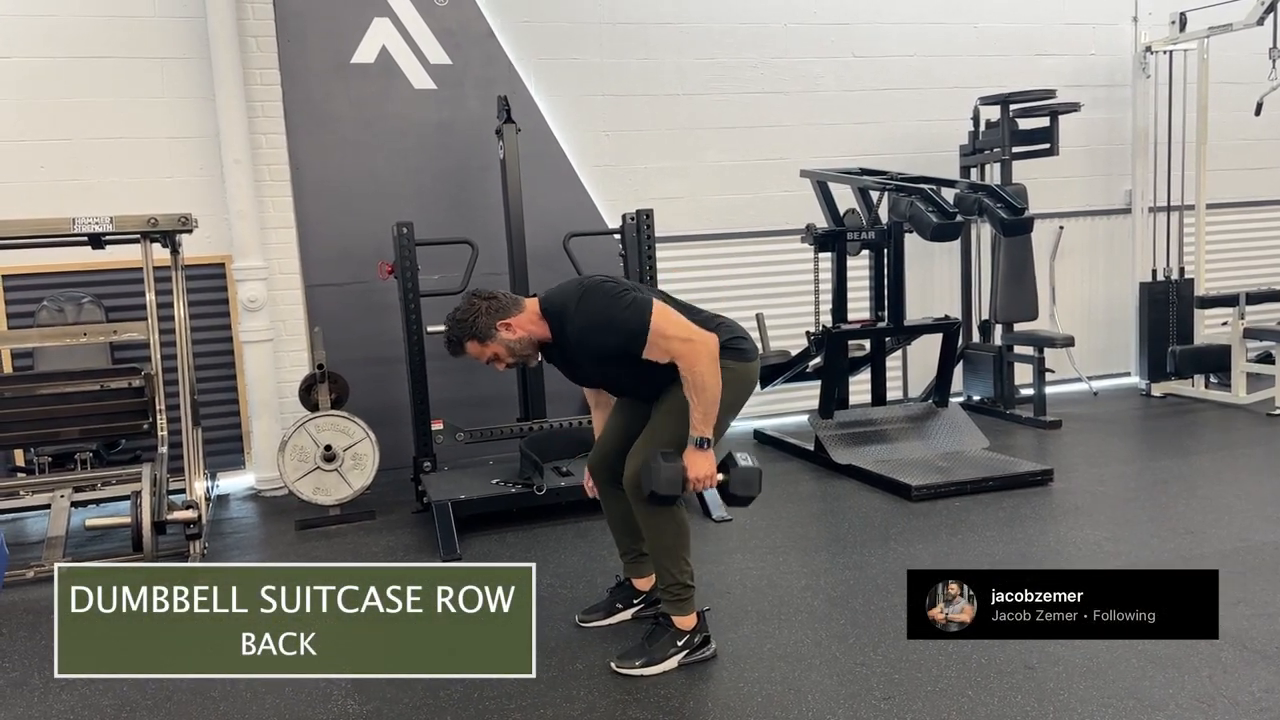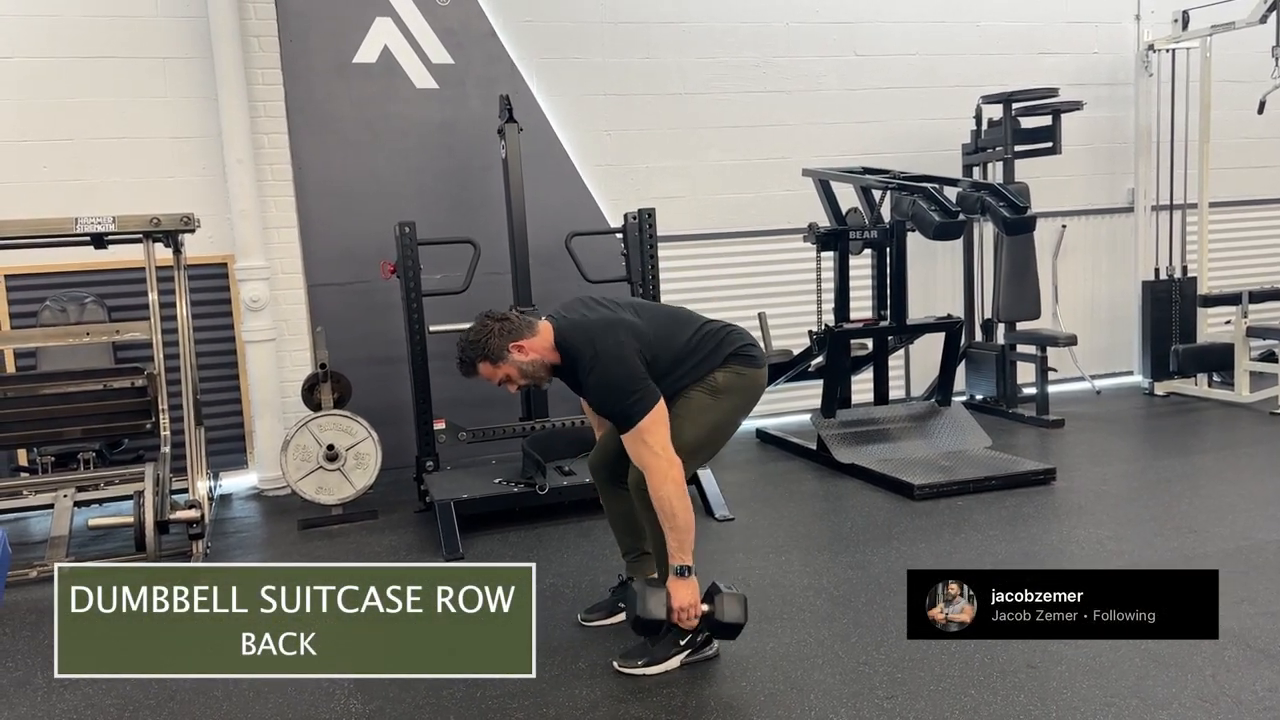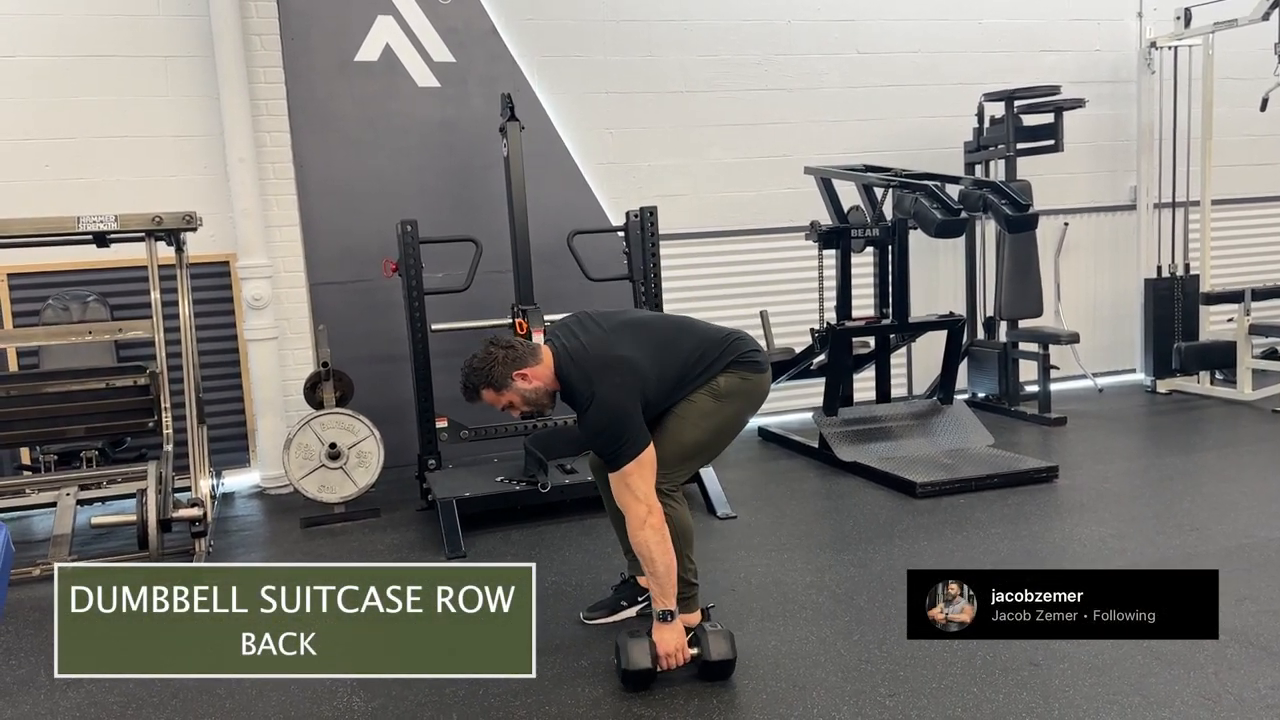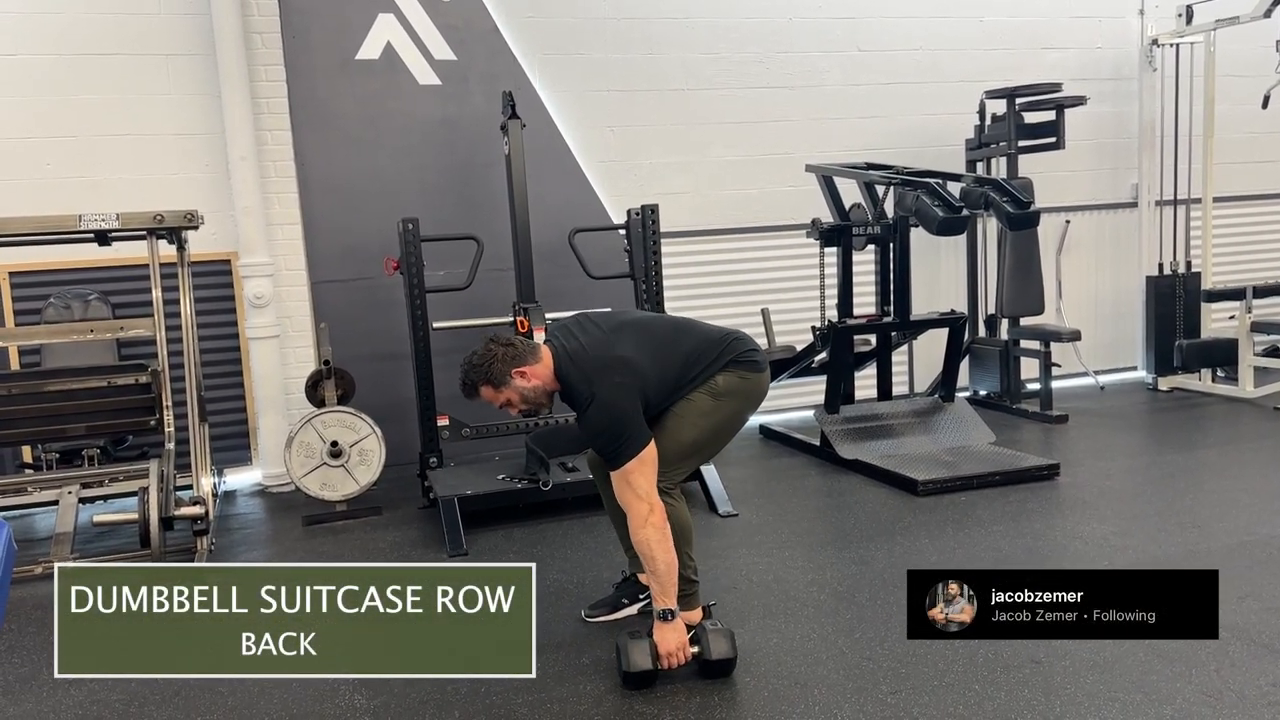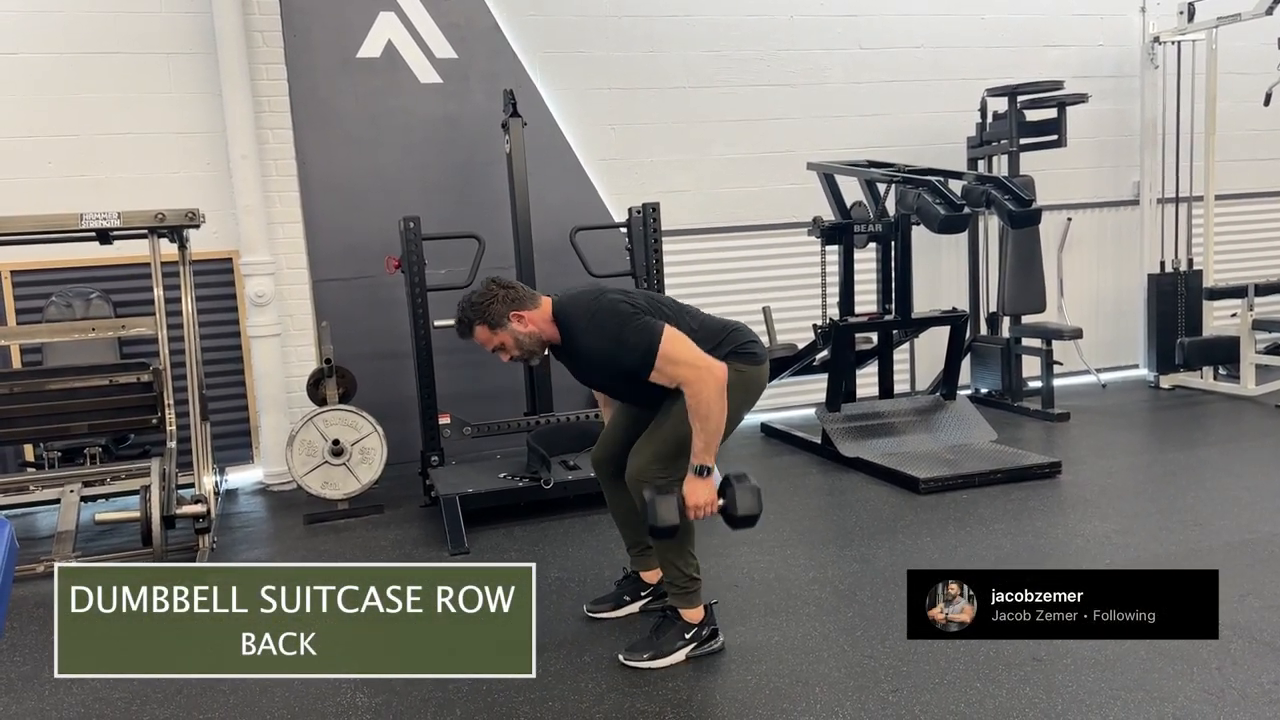
dt=0.4s
person 1, frame 1
left shoulder: (590, 310)
right shoulder: (553, 334)
left elbow: (701, 345)
right elbow: (600, 382)
left wrist: (700, 445)
right wrist: (601, 445)
left hip: (724, 362)
left knee: (646, 477)
right knee: (606, 466)
left ankle: (686, 628)
right ankle: (643, 587)
person 1, frame 2
left shoulder: (603, 361)
right shoulder: (557, 331)
left elbow: (663, 471)
left wrist: (682, 573)
left hip: (733, 369)
right hip: (684, 371)
left knee: (647, 476)
right knee: (606, 466)
left ankle: (690, 631)
right ankle: (644, 583)
person 1, frame 3
left shoulder: (603, 397)
right shoulder: (557, 344)
left elbow: (643, 512)
left wrist: (666, 619)
left hip: (737, 372)
right hip: (694, 368)
left knee: (657, 480)
right knee: (606, 466)
left ankle: (688, 621)
right ankle: (643, 584)
person 1, frame 4
left shoulder: (602, 395)
right shoulder: (558, 344)
left elbow: (648, 512)
left wrist: (667, 619)
left hip: (736, 373)
right hip: (693, 369)
left knee: (654, 483)
right knee: (604, 464)
left ankle: (690, 621)
right ankle: (646, 581)
person 1, frame 5
left shoulder: (598, 325)
right shoulder: (563, 331)
left elbow: (709, 374)
right elbow: (607, 383)
left wrist: (700, 472)
left hip: (733, 365)
left knee: (649, 472)
right knee: (609, 460)
left ankle: (693, 621)
right ankle: (650, 580)
